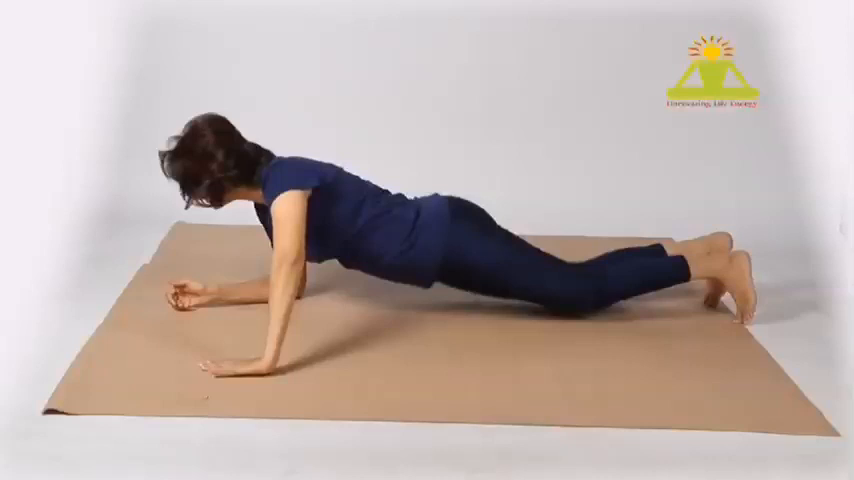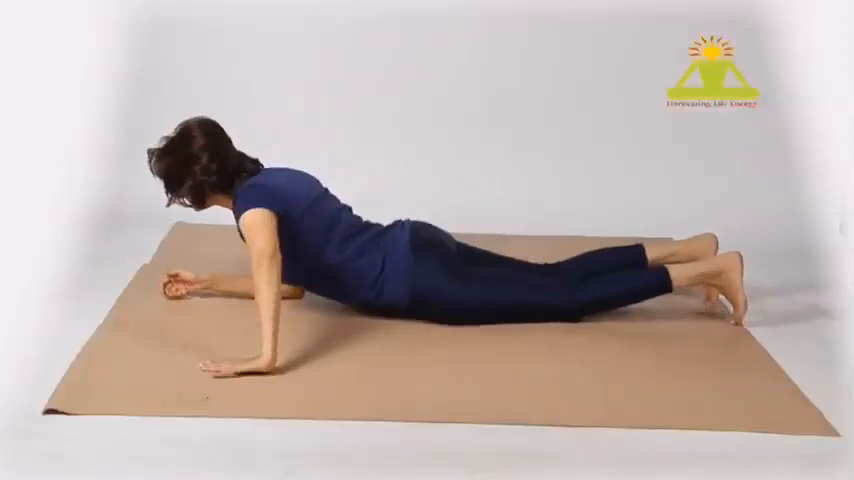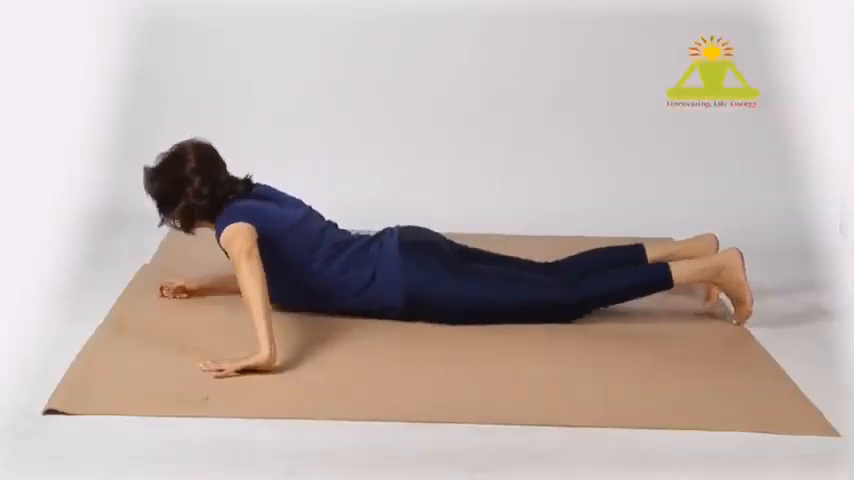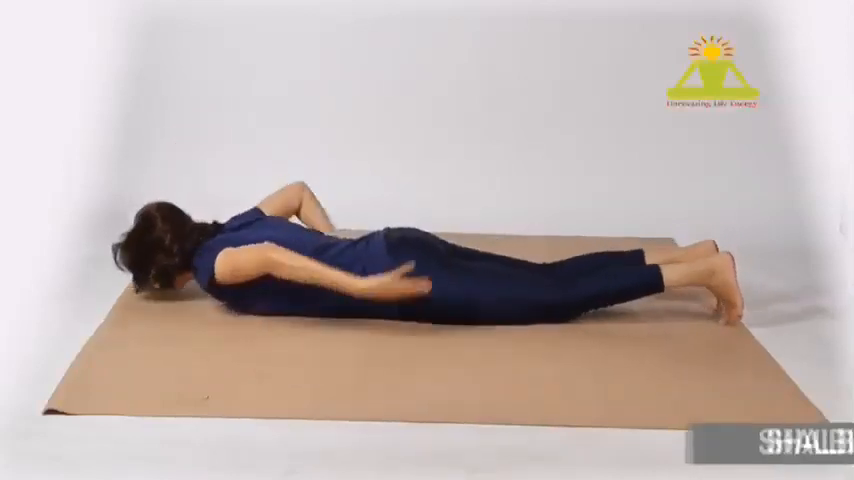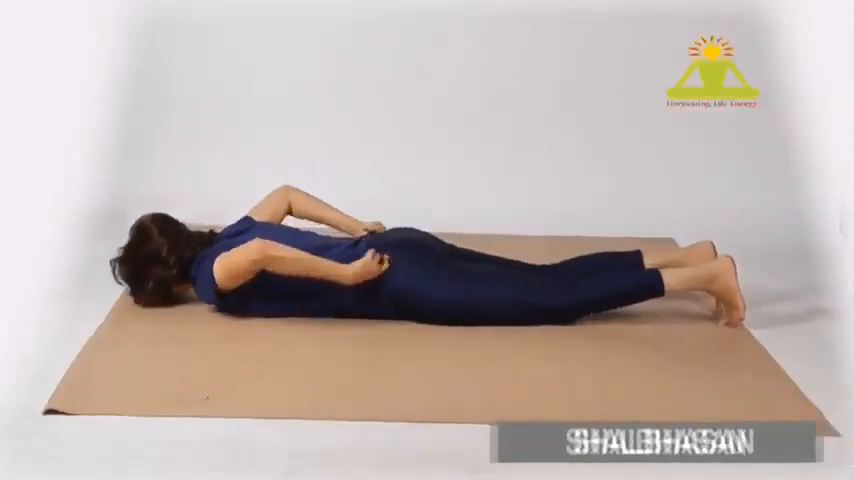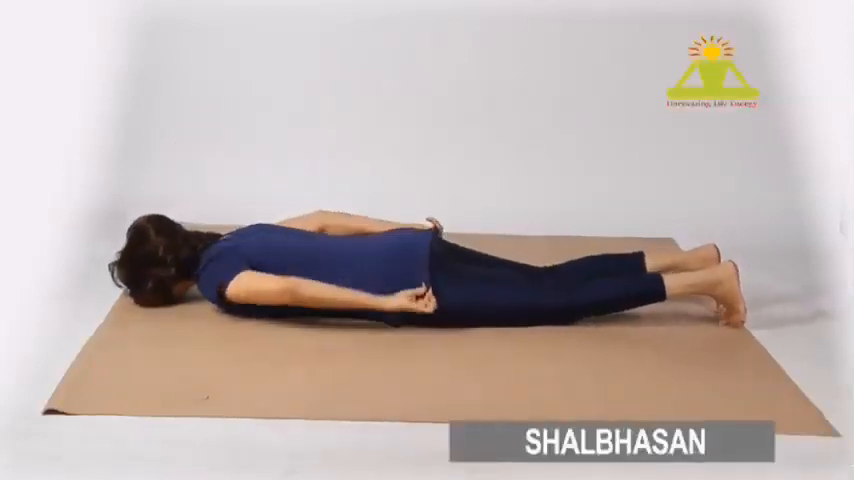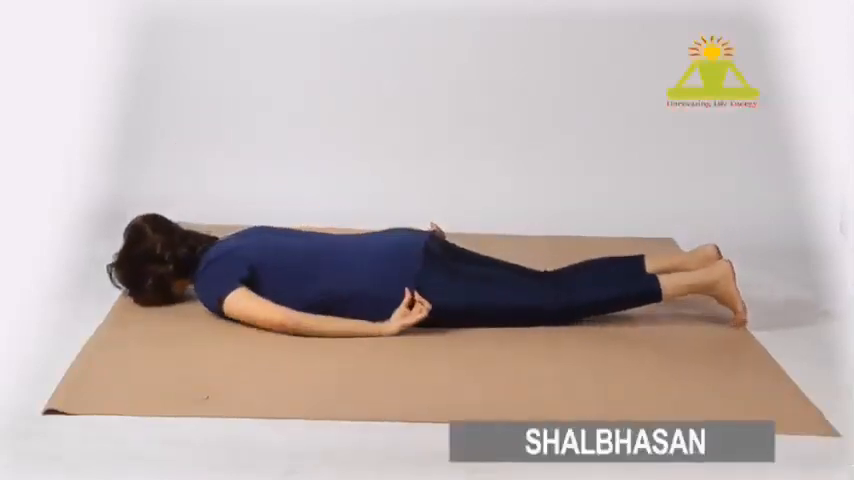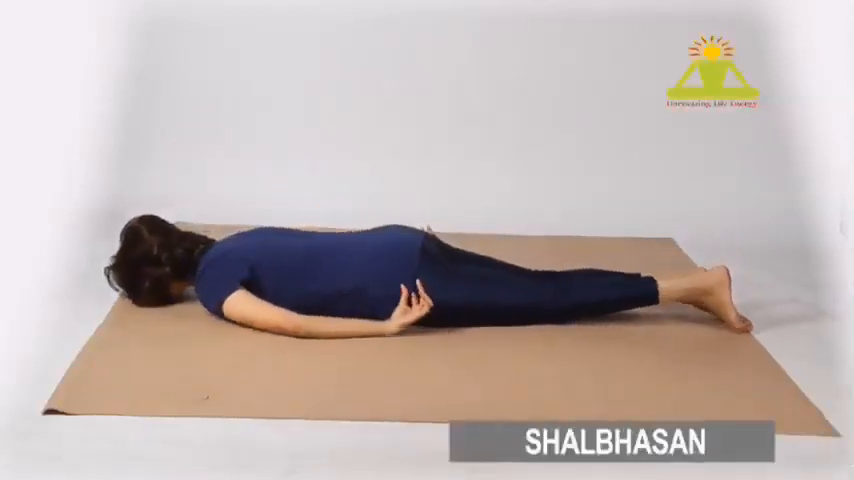
dt=0.5s
person 1, frame 1
left shoulder: (283, 181)
right shoulder: (270, 196)
left elbow: (287, 265)
right elbow: (289, 283)
left wrist: (266, 359)
right wrist: (212, 294)
left hip: (449, 235)
right hip: (438, 233)
left knee: (582, 291)
right knee: (570, 279)
left ankle: (721, 263)
right ankle: (702, 246)
person 1, frame 2
left shoulder: (250, 200)
right shoulder: (274, 179)
left elbow: (266, 262)
right elbow: (290, 284)
left wrist: (266, 356)
right wrist: (205, 284)
left hip: (419, 283)
right hip: (414, 246)
left knee: (566, 299)
right knee: (557, 278)
left ankle: (711, 270)
right ankle: (689, 247)
person 1, frame 3
left shoulder: (229, 226)
right shoulder: (257, 197)
left elbow: (249, 261)
right elbow: (276, 266)
left wrist: (265, 350)
right wrist: (206, 286)
left hip: (413, 285)
right hip: (410, 248)
left knee: (564, 296)
right knee: (556, 277)
left ankle: (712, 267)
right ankle: (690, 247)
person 1, frame 4
left shoulder: (215, 266)
right shoulder: (236, 227)
left elbow: (272, 258)
right elbow: (299, 191)
left wrist: (362, 287)
left hip: (391, 269)
right hip: (400, 247)
left knee: (555, 297)
right knee: (551, 279)
left ankle: (703, 270)
right ankle: (688, 252)
person 1, frame 5
left shoulder: (213, 277)
right shoulder: (226, 237)
left elbow: (262, 253)
right elbow: (286, 194)
left wrist: (347, 275)
right wrist: (359, 230)
left hip: (403, 285)
right hip: (403, 250)
left knee: (556, 300)
right knee: (550, 280)
left ankle: (707, 276)
right ankle: (689, 255)
person 1, frame 6
left shoulder: (215, 277)
right shoulder: (234, 240)
left elbow: (290, 289)
right elbow: (321, 221)
left wrist: (387, 304)
right wrist: (403, 231)
left hip: (400, 280)
right hip: (412, 256)
left knee: (558, 303)
right knee: (551, 282)
left ankle: (709, 282)
right ankle: (692, 258)
person 1, frame 7
left shoulder: (212, 282)
right shoulder: (237, 242)
left elbow: (287, 321)
left wrist: (385, 328)
left hip: (404, 285)
right hip: (406, 249)
left knee: (556, 301)
right knee: (550, 283)
left ankle: (704, 279)
right ankle: (689, 260)
person 1, frame 8
left shoulder: (211, 284)
right shoulder: (231, 246)
left elbow: (290, 324)
left wrist: (388, 326)
left hip: (396, 280)
right hip: (402, 245)
left knee: (550, 299)
right knee: (545, 286)
left ankle: (697, 284)
right ankle: (690, 284)
